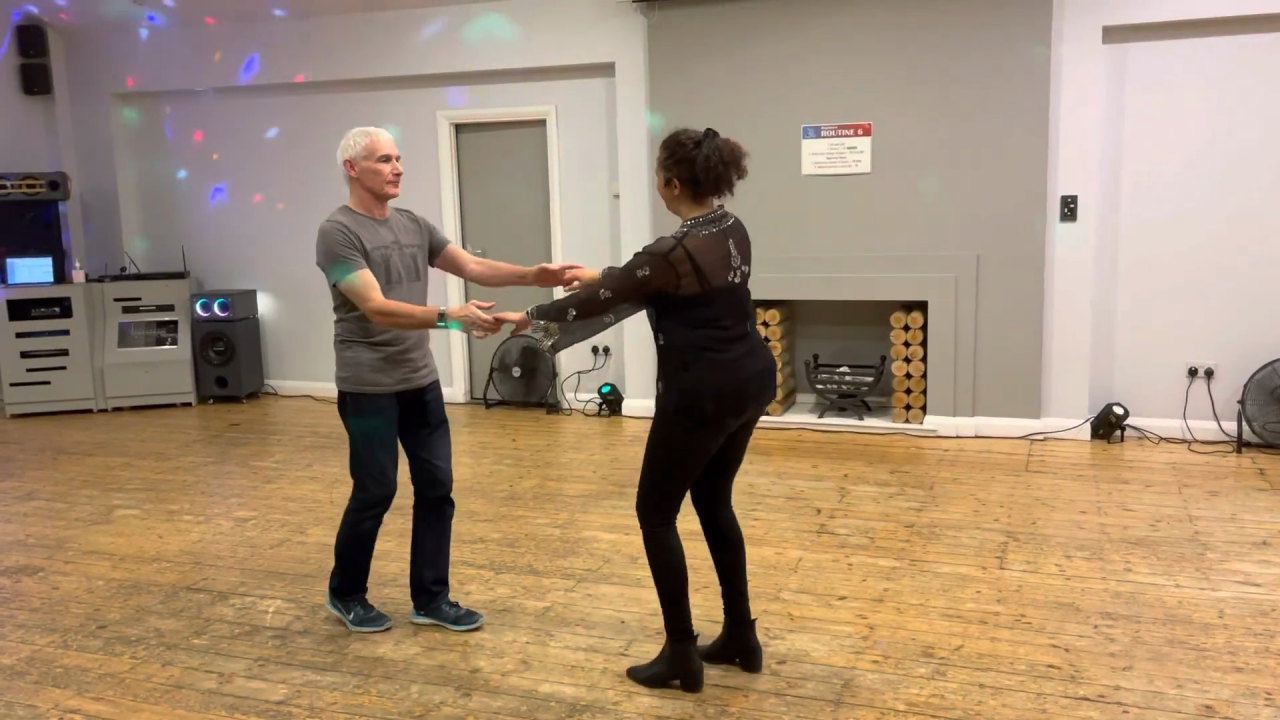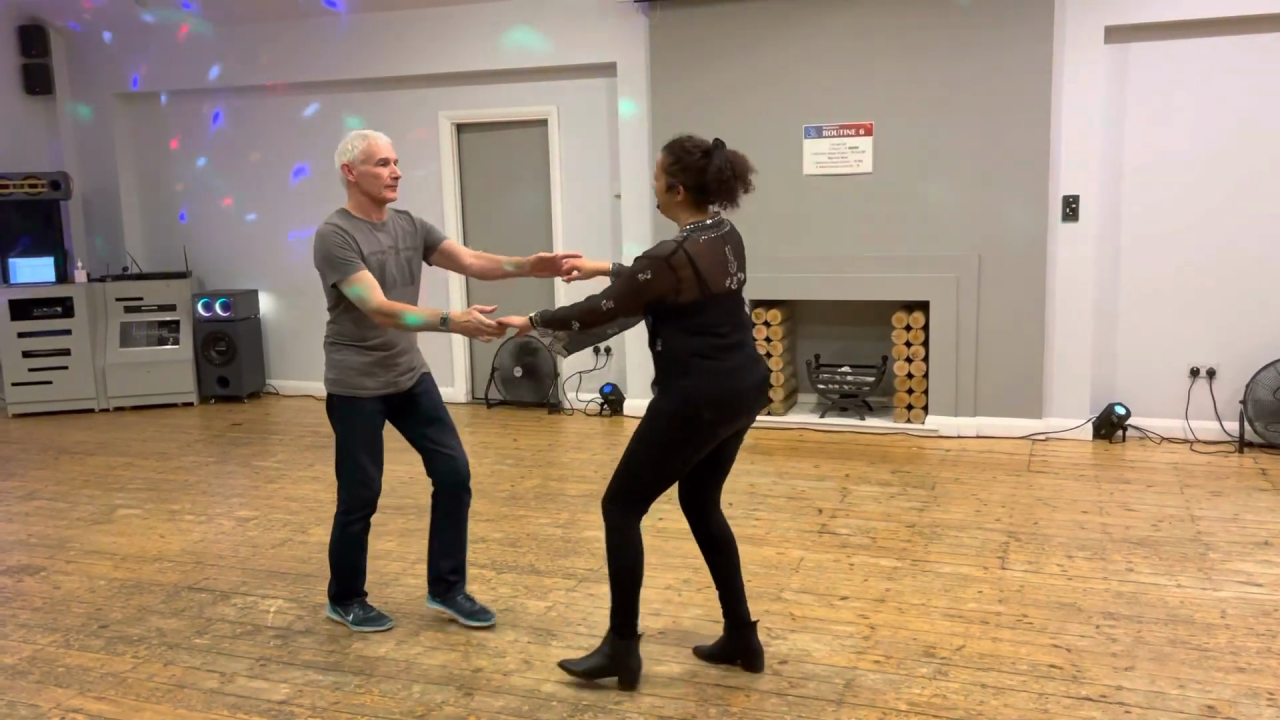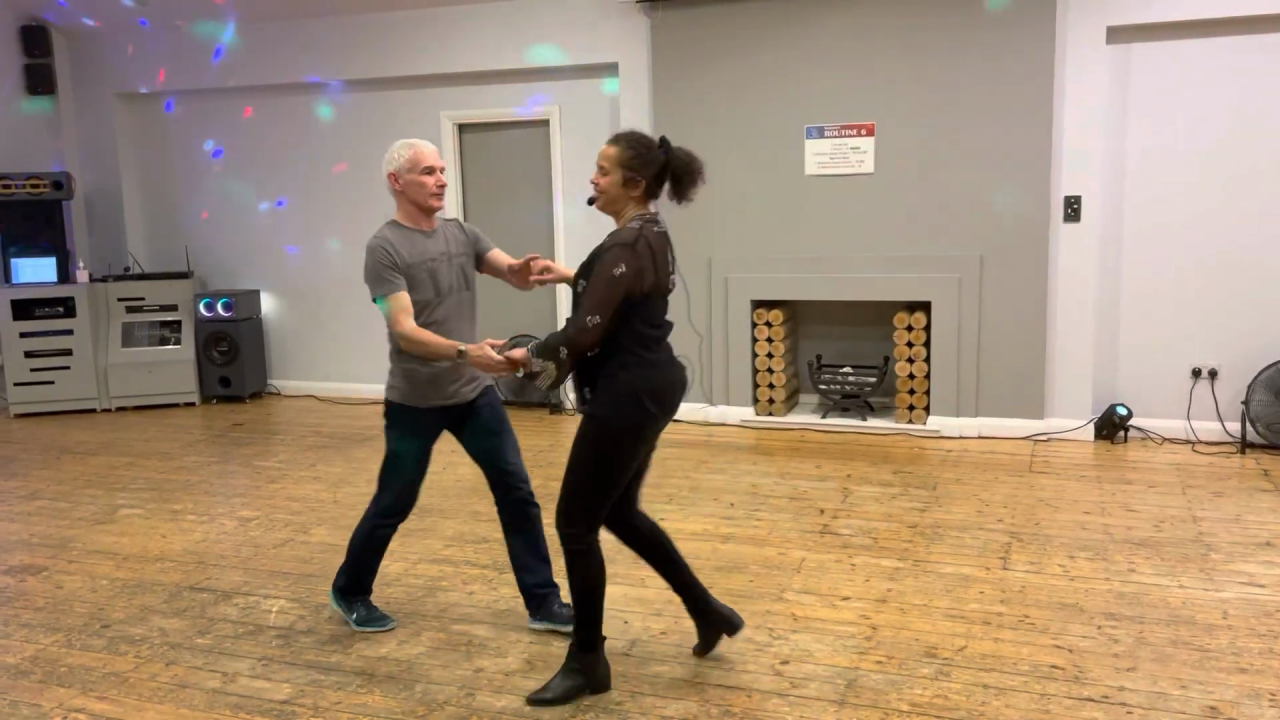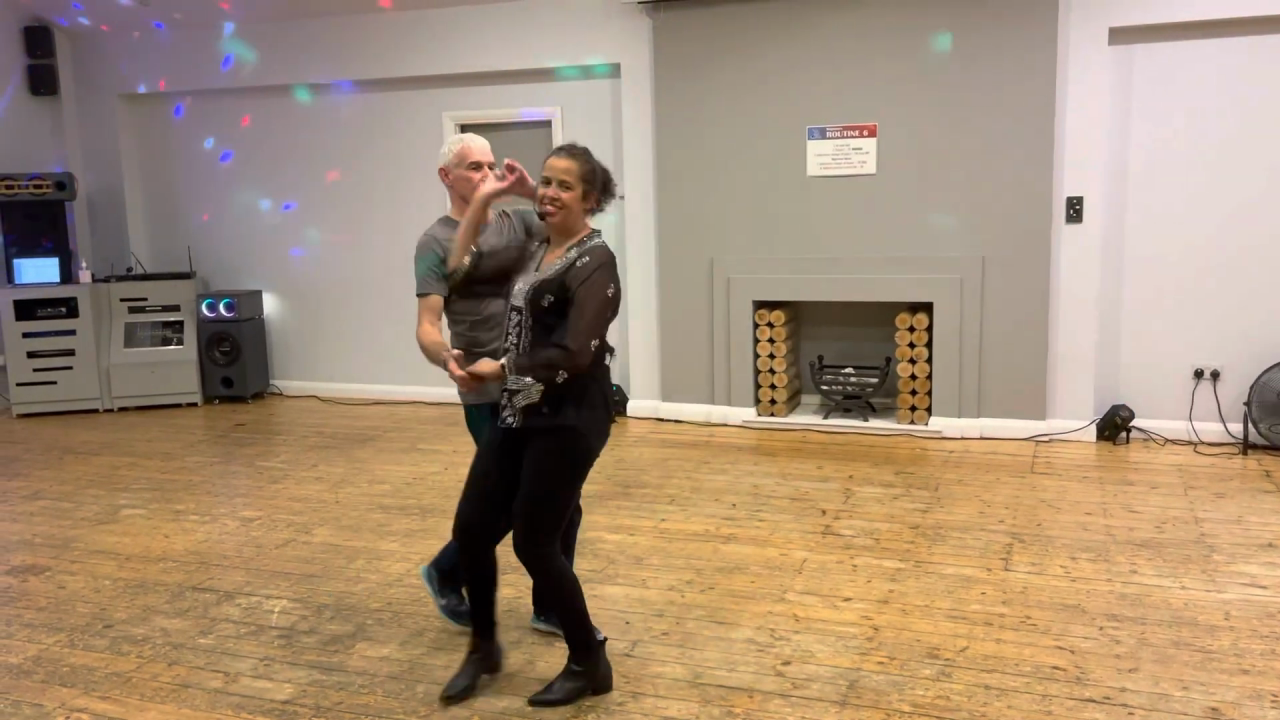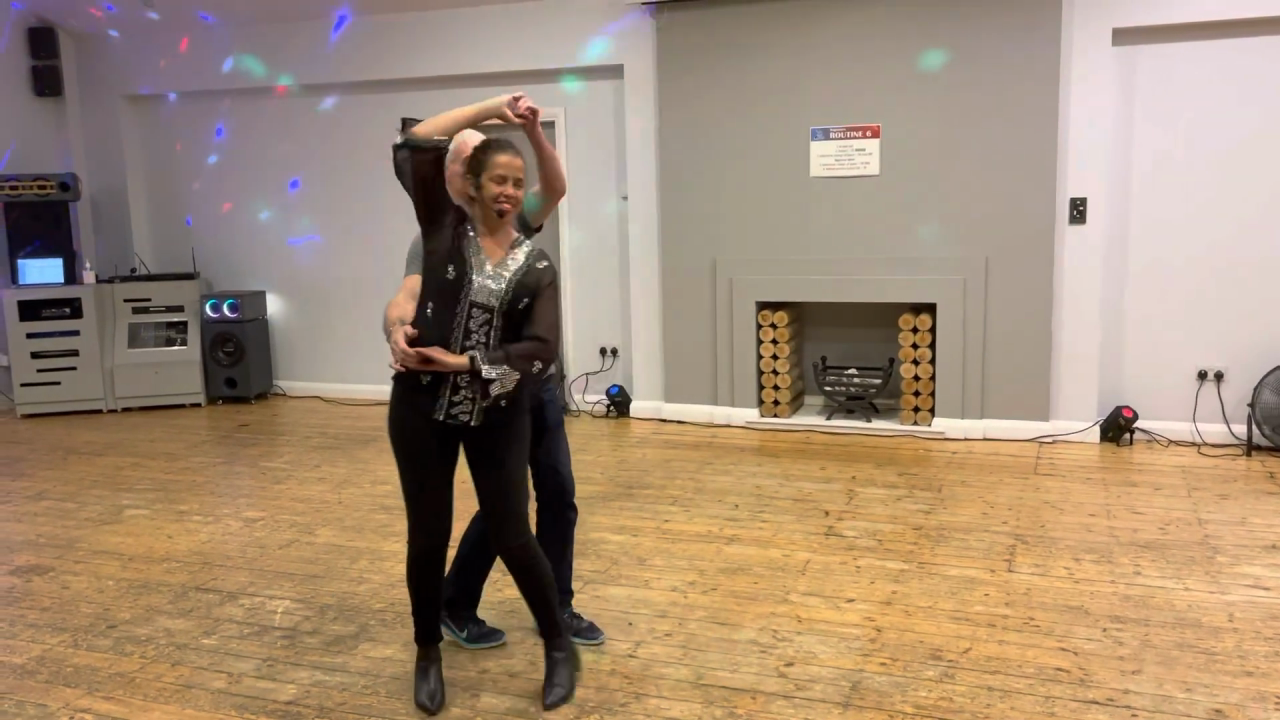
dt=0.3s
person 1, frame 1
left shoulder: (675, 251)
right shoulder: (733, 231)
left elbow: (603, 301)
left wrist: (529, 317)
right wrist: (596, 274)
left hip: (701, 392)
right hip: (750, 379)
left knee: (656, 512)
right knee: (713, 501)
left ankle: (680, 654)
right ankle: (740, 638)
person 1, frame 2
left shoulder: (673, 255)
right shoulder: (725, 237)
left elbow: (604, 311)
left wrist: (531, 322)
right wrist: (606, 267)
left hip: (698, 397)
right hip: (743, 384)
left knee: (622, 505)
right knee: (701, 505)
left ankle: (622, 648)
right ankle: (741, 637)
person 1, frame 3
left shoulder: (628, 243)
right shoulder: (649, 234)
left elbow: (586, 330)
left wrist: (530, 355)
right wrist: (572, 276)
left hip: (626, 395)
right hip: (646, 387)
left knee: (575, 520)
right knee: (618, 513)
left ankle: (587, 661)
right ankle: (708, 611)
person 1, frame 4
left shoulder: (596, 262)
right shoulder: (531, 249)
left elbow: (574, 353)
right elbow: (458, 275)
left wrist: (499, 368)
right wrist: (482, 205)
left hip: (569, 419)
right hip: (516, 415)
left knee: (533, 542)
right knee: (471, 533)
left ankle: (588, 663)
right ankle: (483, 648)
person 1, frame 5
left shoulder: (537, 263)
right shoulder: (445, 225)
left elbow: (542, 348)
right elbow: (412, 149)
left wrist: (466, 362)
right wrist: (485, 111)
left hip: (497, 414)
right hip: (423, 405)
left knee: (511, 537)
right knee: (428, 536)
left ankle: (559, 647)
right ankle: (427, 654)
person 2, frame 1
left shoulder: (413, 225)
right shoulder: (337, 232)
left elbow: (471, 267)
right elbow: (375, 308)
left wrist: (533, 276)
right wrist: (448, 316)
left hip: (420, 378)
right hip: (367, 385)
left knee: (436, 487)
right knee: (376, 491)
left ankle: (430, 598)
right ankle: (346, 593)
person 2, frame 2
left shoulder: (412, 226)
right shoulder: (334, 237)
left elbow: (473, 262)
right elbow: (379, 309)
left wrist: (530, 265)
right wrist: (452, 321)
left hip: (410, 378)
right hip: (356, 388)
left knee: (453, 473)
right knee: (360, 496)
left ankle: (447, 589)
right ankle: (345, 599)
person 2, frame 3
left shoulder: (462, 233)
right shoulder: (385, 247)
left elbow: (510, 272)
right elbow: (405, 332)
left wrist: (526, 270)
right wrist: (466, 352)
left hip: (475, 391)
right hip: (416, 399)
left knee: (515, 488)
right knee: (396, 502)
left ankle: (542, 601)
right ankle: (350, 592)
person 2, frame 4
left shoulder: (515, 221)
right shoulder: (437, 245)
right elbow: (428, 323)
left wrist: (531, 191)
right wrist: (442, 357)
right hip: (489, 394)
left ankle: (551, 606)
right ankle: (446, 573)
person 2, frame 5
left shoulder: (512, 217)
left elbow: (554, 190)
right elbow: (404, 299)
left wrist: (535, 135)
right wrist: (398, 332)
left hip: (537, 379)
left knee: (559, 493)
left ankle: (557, 608)
right ankle: (455, 608)
